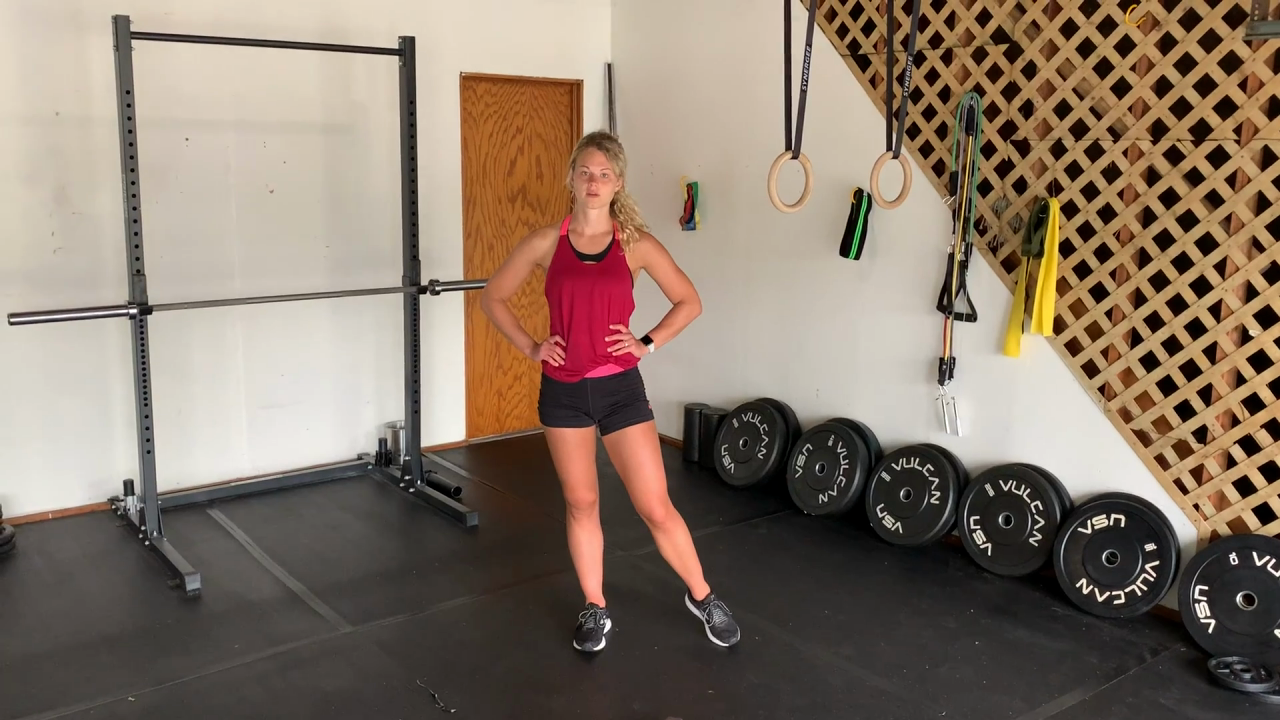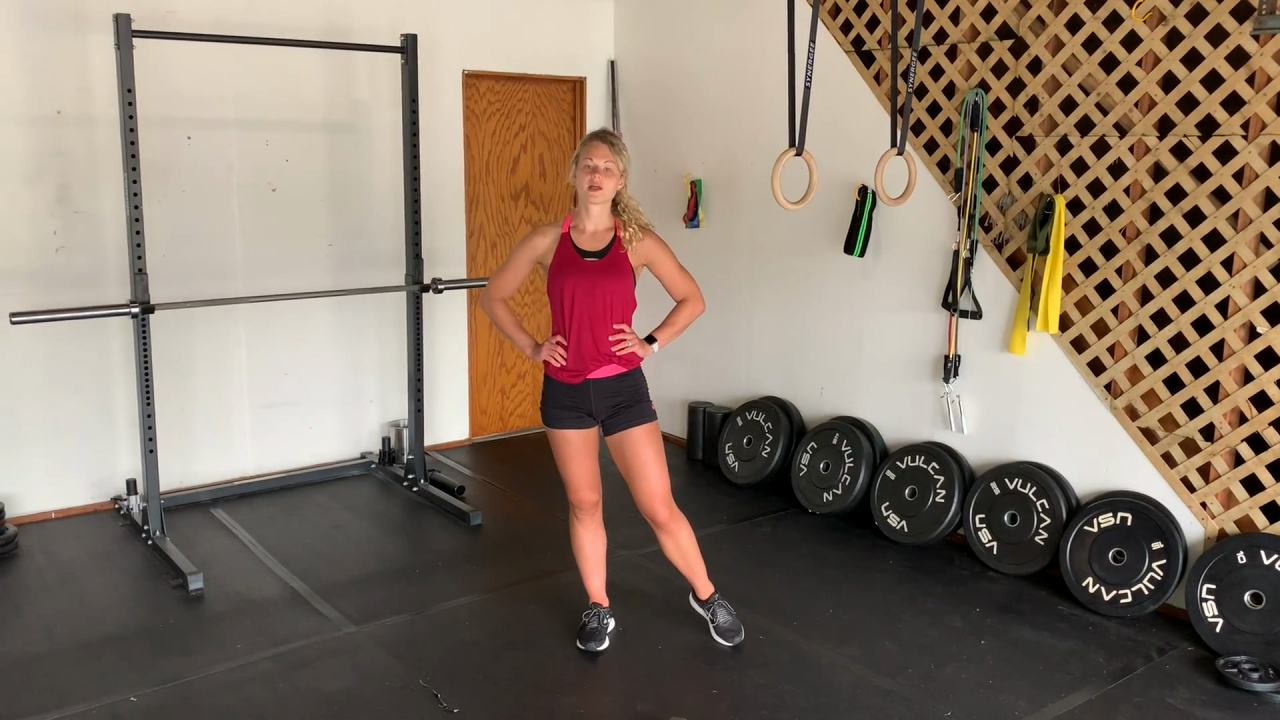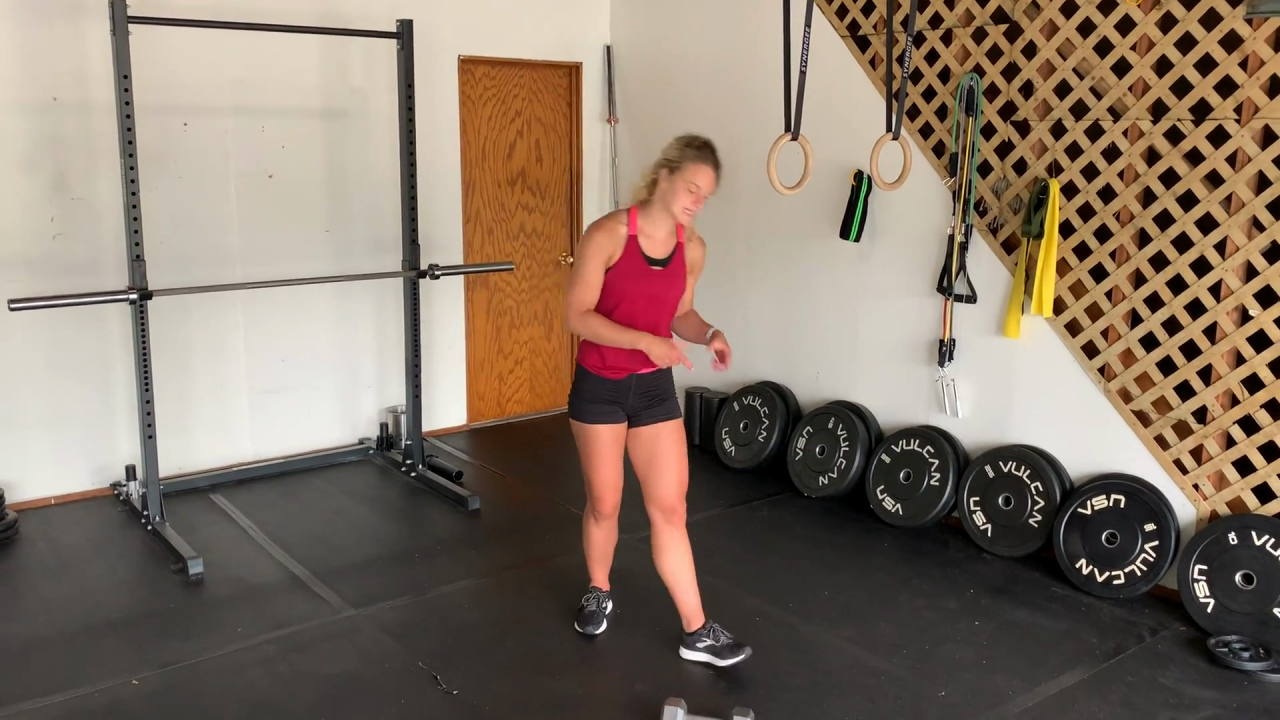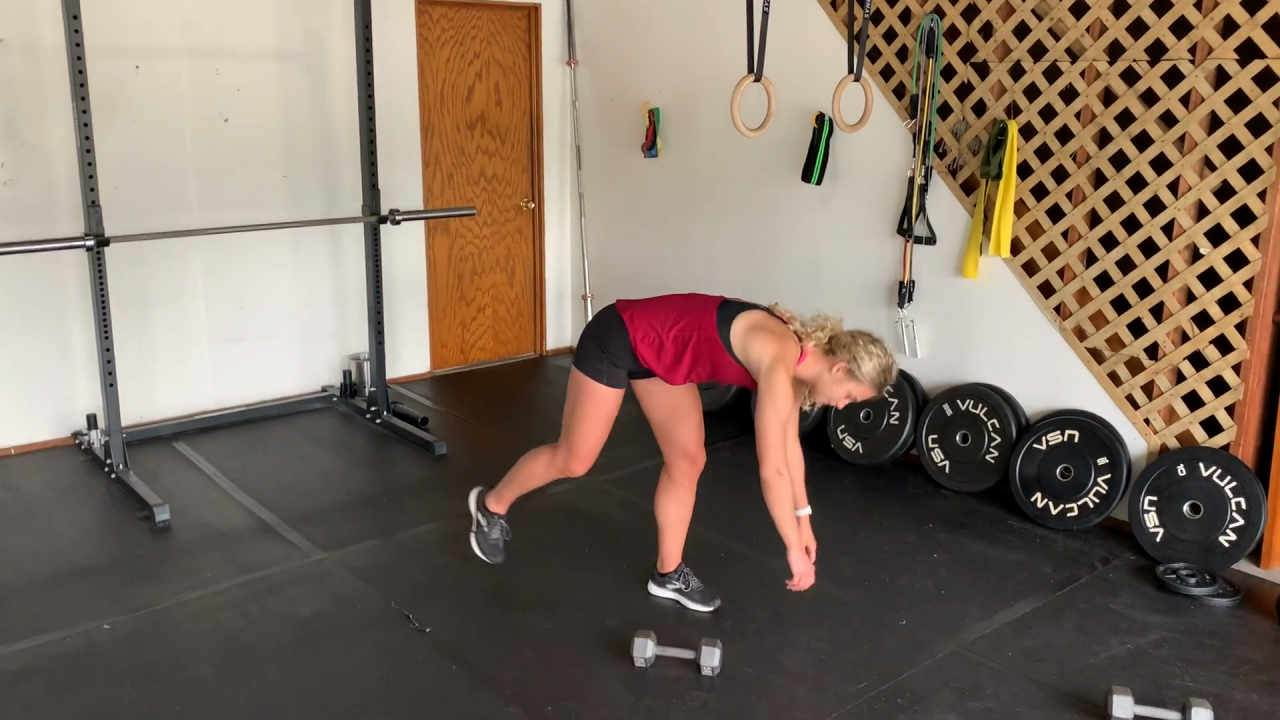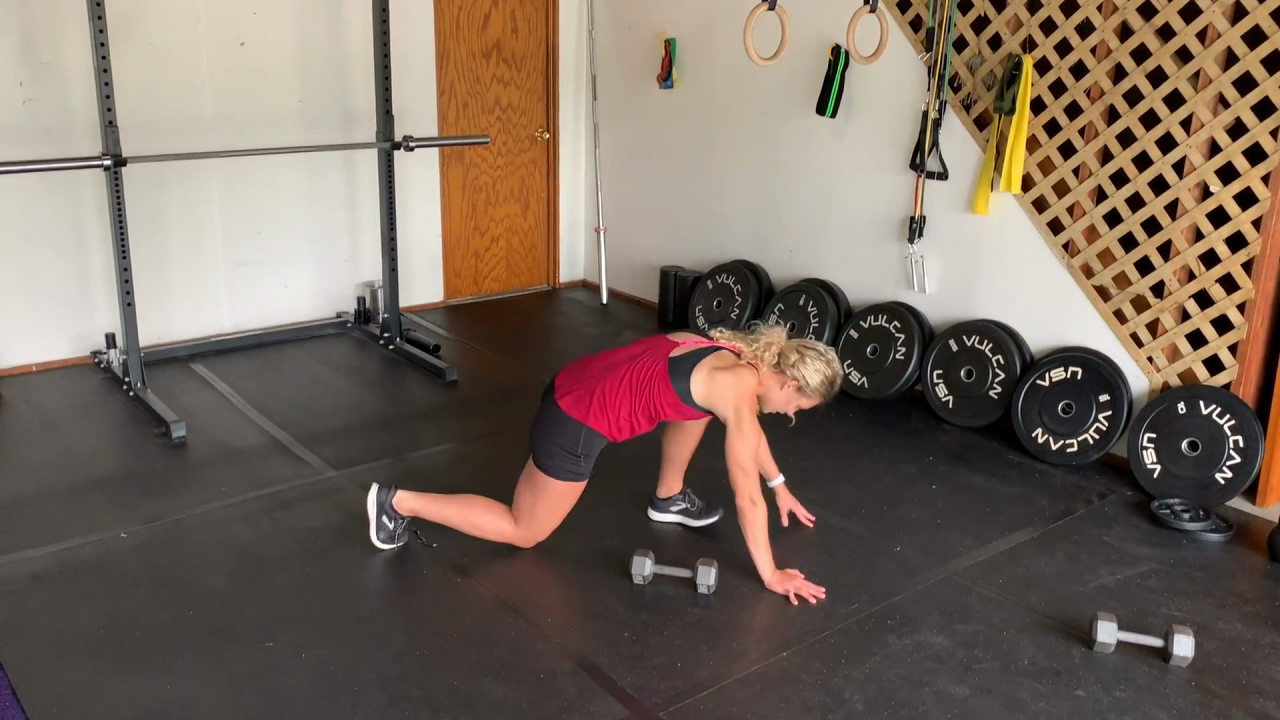
dt=1s
person 1, frame 1
left shoulder: (636, 244)
right shoulder: (545, 242)
left elbow: (689, 302)
right elbow: (493, 297)
left wrist: (648, 343)
right wrist: (529, 347)
left hip: (619, 388)
right hip: (563, 390)
left knee: (656, 507)
right knee: (581, 504)
left ankle: (702, 597)
right ankle: (595, 609)
person 1, frame 2
left shoulder: (638, 240)
right shoulder: (547, 239)
left elbow: (692, 299)
right elbow: (493, 296)
left wrist: (652, 343)
right wrist: (531, 347)
left hip: (623, 388)
right hip: (565, 391)
left knee: (660, 508)
right knee: (584, 505)
left ankle: (707, 596)
right ankle: (598, 608)
person 1, frame 3
left shoulder: (693, 248)
right shoulder: (607, 234)
right elbow: (577, 316)
left wrist: (711, 334)
right wrist: (645, 341)
left hip: (654, 386)
right hip: (599, 385)
left knee: (669, 509)
right knee: (604, 504)
left ankle: (697, 631)
right ankle: (598, 593)
person 1, frame 4
left shoulder: (798, 356)
right shoulder: (780, 358)
left elbow: (788, 442)
right elbow: (771, 468)
left wrist: (803, 516)
right wrist: (795, 550)
left hip: (657, 354)
right hip: (617, 340)
left knee: (688, 459)
right knee: (573, 461)
left ankle: (668, 572)
right ankle: (492, 505)
person 1, frame 5
left shoulder: (739, 354)
right shoulder: (739, 388)
left elbow: (746, 429)
right elbow: (746, 497)
left wrist: (780, 486)
right wrist: (771, 575)
left hip: (576, 385)
right hip: (573, 427)
right knee: (523, 531)
left ankle: (668, 498)
right ankle: (397, 502)
